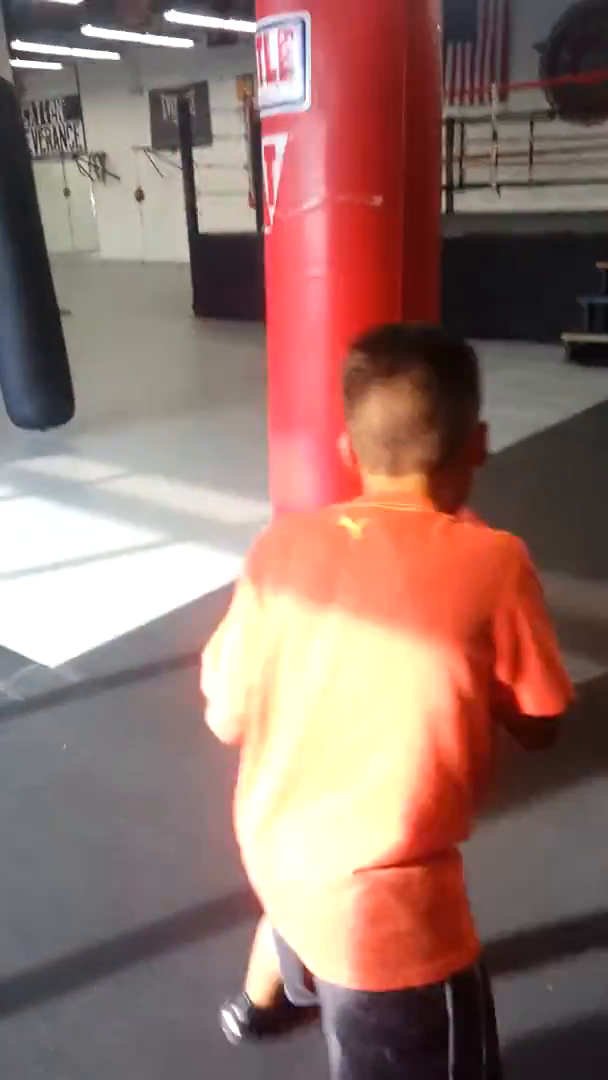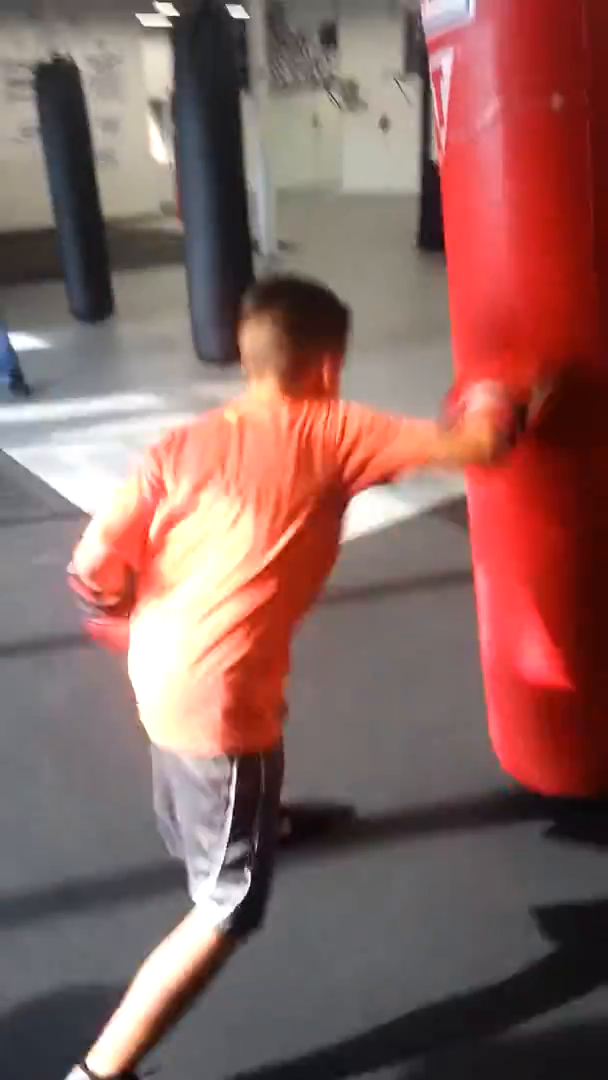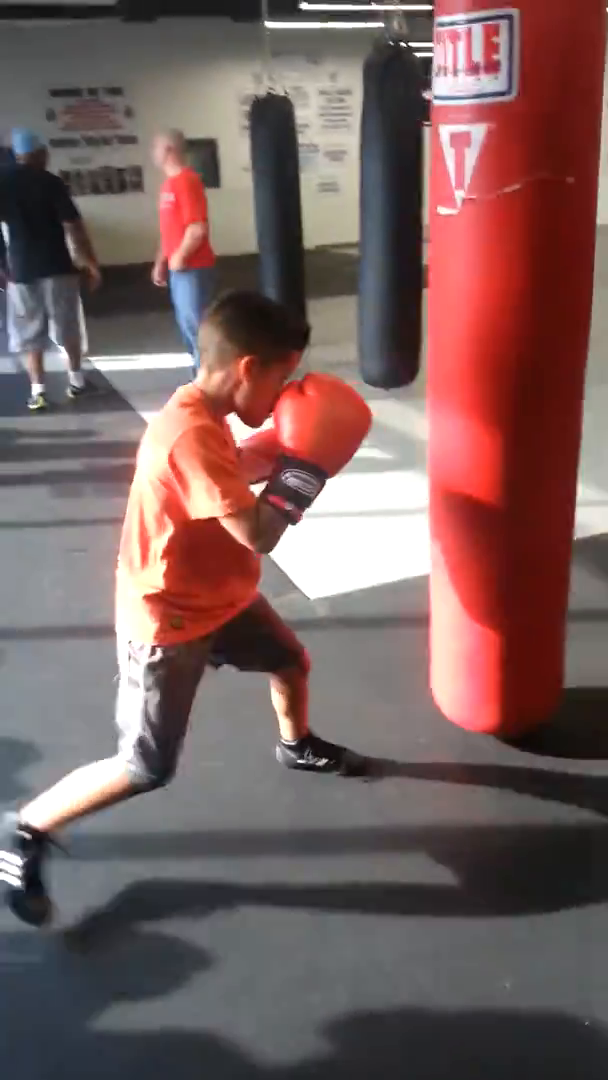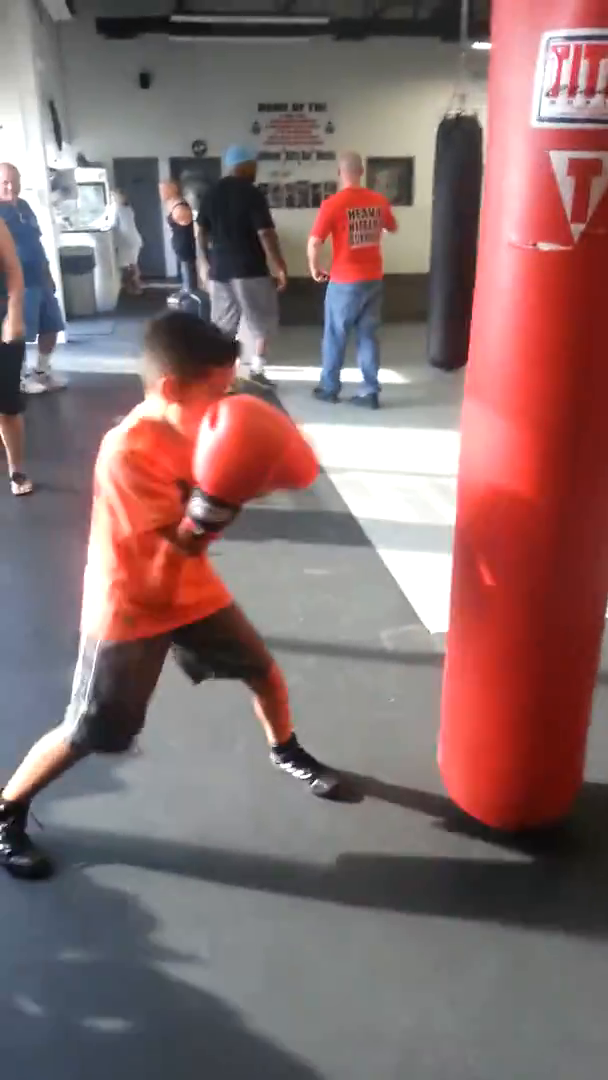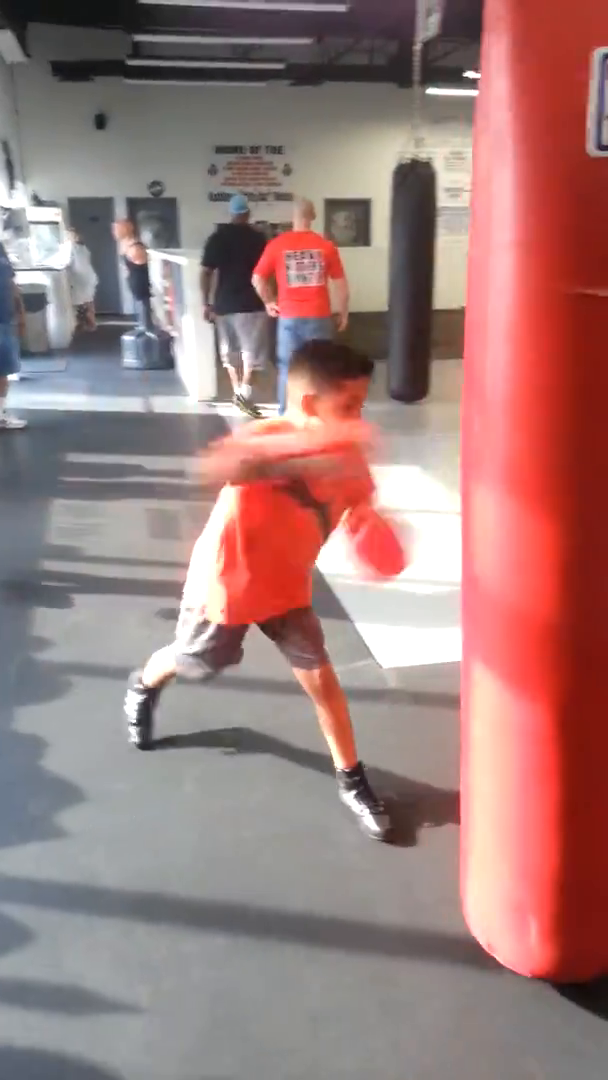
dt=1s
person 1, frame 1
left shoulder: (284, 546)
right shoulder: (496, 565)
left elbow: (229, 719)
right elbow: (540, 725)
left hip: (276, 848)
right hip: (389, 901)
left knee: (293, 918)
left ankle: (256, 1003)
person 1, frame 2
left shoulder: (180, 444)
right shoulder: (331, 431)
left elbow: (97, 565)
right elbow: (473, 446)
left wrist: (124, 612)
right wrist: (496, 407)
left hip: (159, 662)
right hip: (217, 696)
right knee: (229, 909)
left ankle: (261, 818)
person 1, frame 3
left shoulder: (204, 415)
right shoulder: (190, 432)
left elbow: (230, 476)
right elbow: (259, 533)
left wrist: (280, 443)
right wrist: (310, 460)
left hip: (223, 592)
right hip: (165, 617)
left knee: (292, 662)
right knee: (145, 766)
left ankle: (298, 745)
person 1, frame 4
left shoulder: (188, 426)
right shoulder: (128, 452)
right elbow: (175, 550)
left hip: (194, 590)
right hip: (130, 609)
left knee: (266, 674)
right knee: (86, 734)
left ankle: (286, 750)
person 1, frame 5
right shoulder: (263, 438)
left elbow: (357, 501)
right elbow: (225, 466)
right wrist: (299, 457)
left hip: (287, 587)
right hip: (224, 584)
left knee: (319, 678)
right knee: (186, 661)
left ankle: (354, 781)
right ankle: (142, 689)
